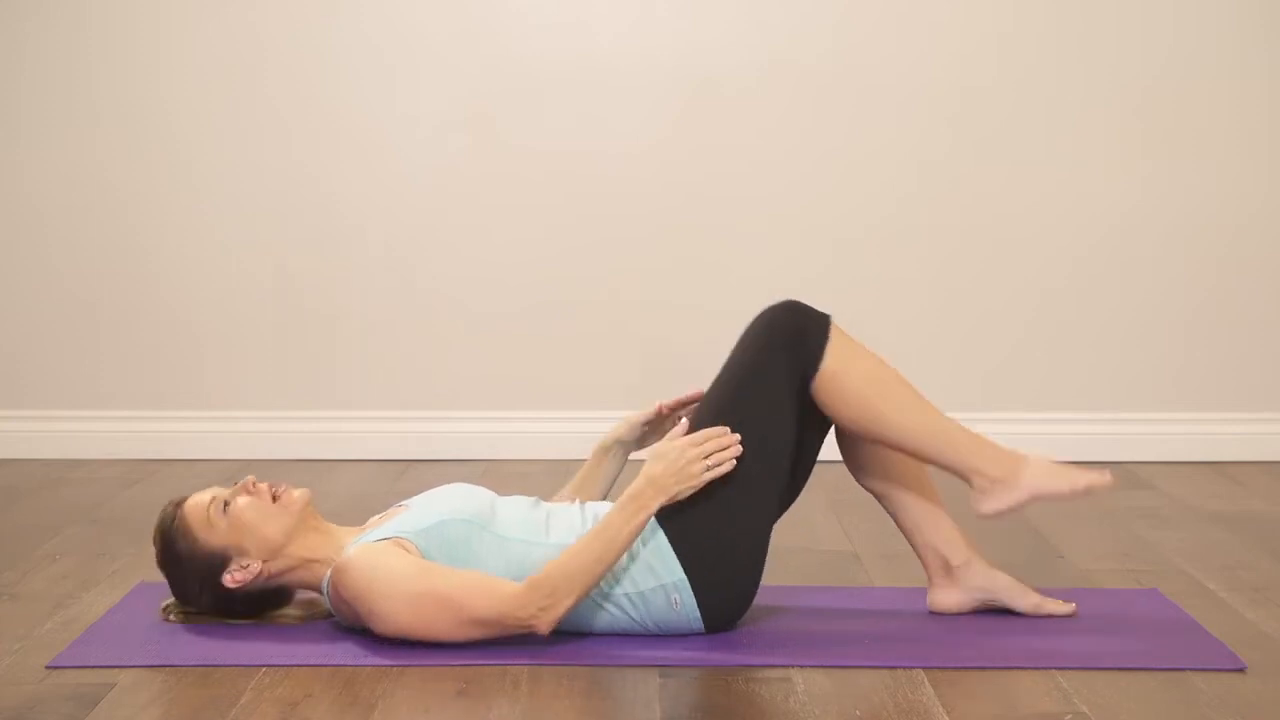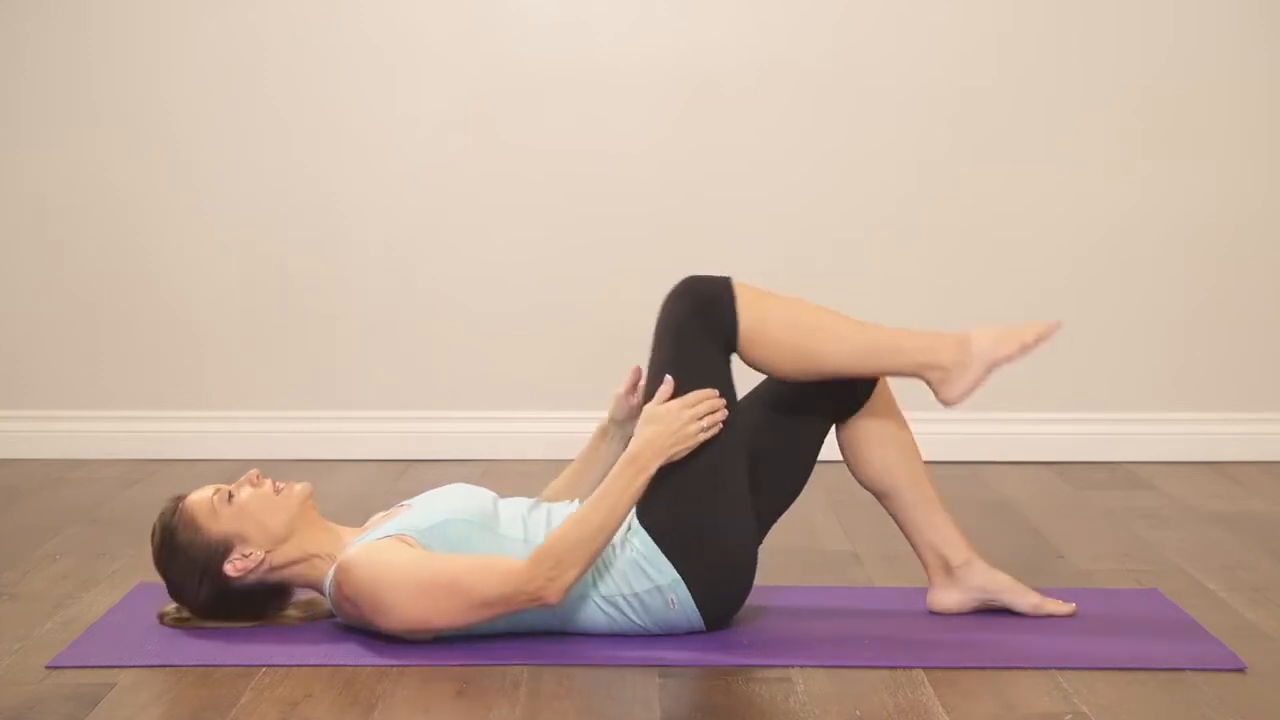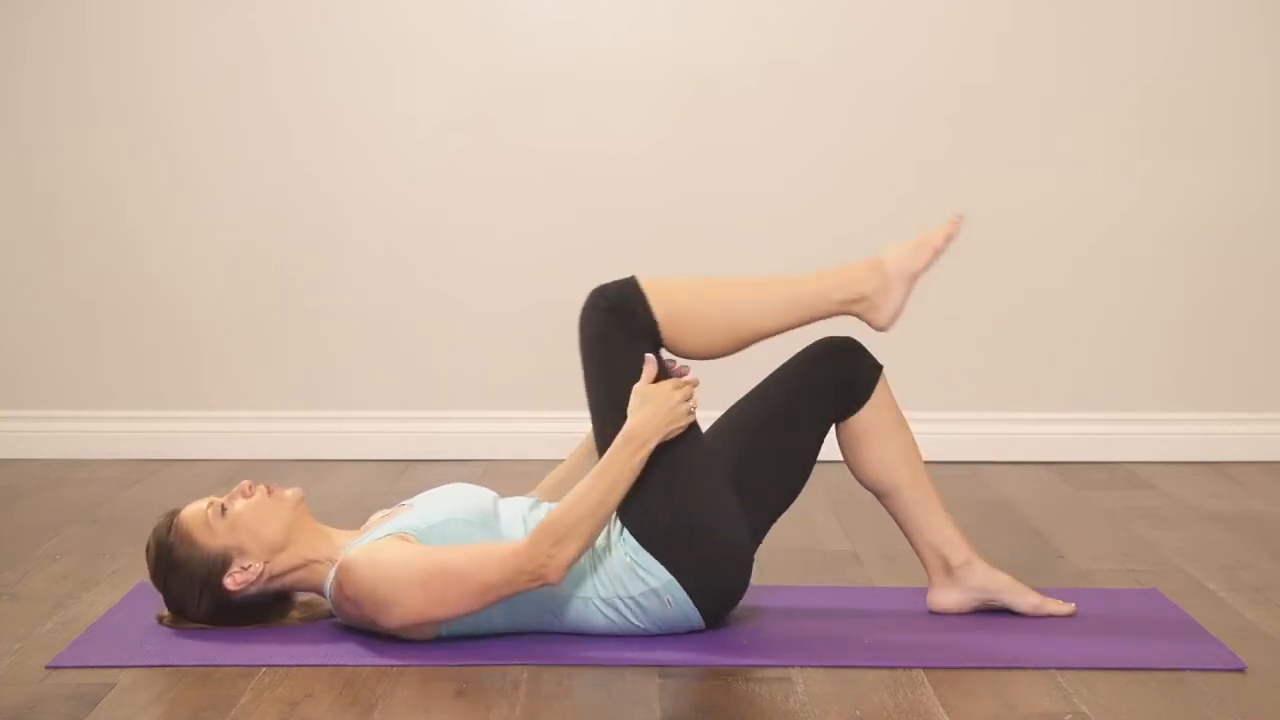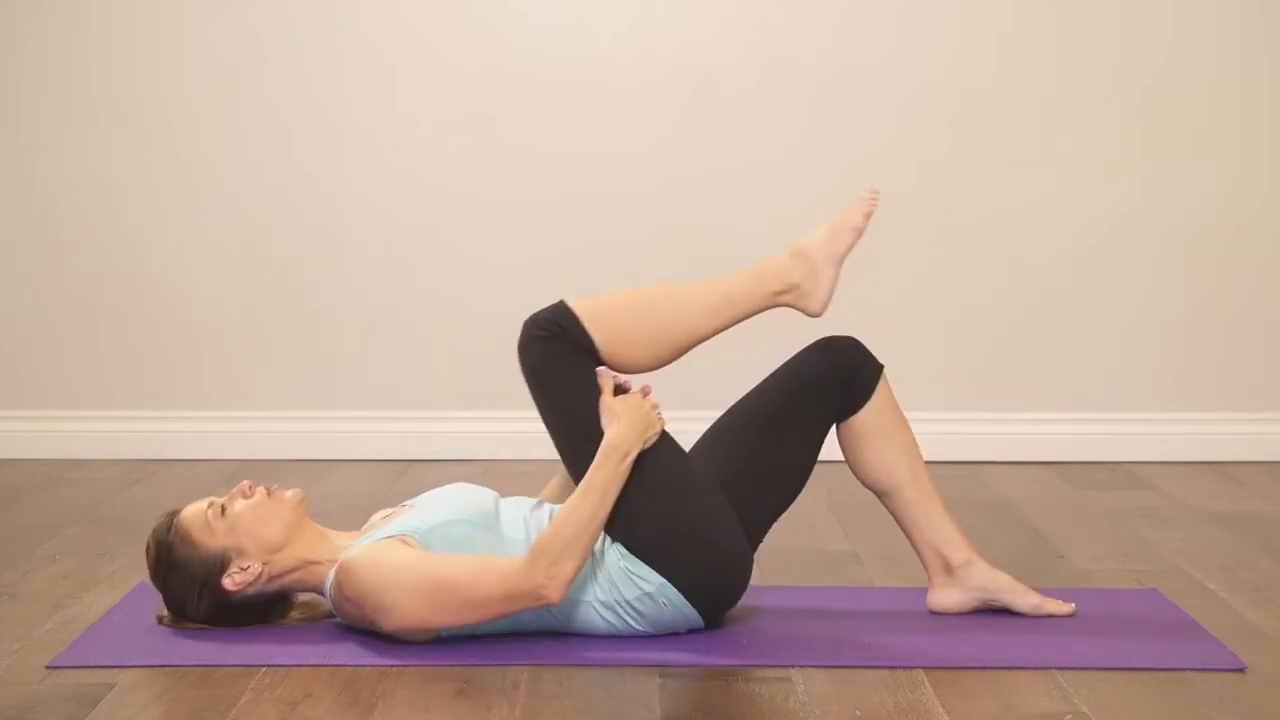
dt=0.3s
person 1, frame 1
left shoulder: (376, 538)
right shoulder: (366, 584)
right elbow: (535, 607)
left wrist: (617, 447)
right wrist: (652, 490)
left hip: (658, 549)
right hip: (686, 575)
left knee: (812, 367)
right knee: (787, 330)
left ankle: (956, 573)
right ankle: (992, 470)
person 1, frame 2
left shoulder: (373, 539)
right shoulder: (368, 581)
right elbow: (542, 580)
left wrist: (613, 427)
right wrist: (645, 455)
left hip: (657, 550)
right hip: (678, 574)
left knee: (842, 375)
right knee: (698, 303)
left ankle: (955, 572)
right ankle: (948, 357)
person 1, frame 3
left shoulder: (373, 537)
right shoulder: (369, 583)
right elbow: (540, 563)
left wrist: (621, 408)
right wrist: (640, 433)
left hip: (671, 553)
right hip: (674, 572)
left knee: (840, 365)
right knee: (614, 307)
left ankle: (955, 571)
right ankle: (861, 285)
person 1, frame 4
left shoulder: (375, 537)
right shoulder: (367, 584)
right elbow: (542, 580)
left wrist: (603, 424)
right wrist: (621, 444)
left hip: (672, 554)
right hip: (673, 578)
left knee: (842, 365)
right knee: (550, 333)
left ankle: (954, 571)
right ankle: (788, 274)
